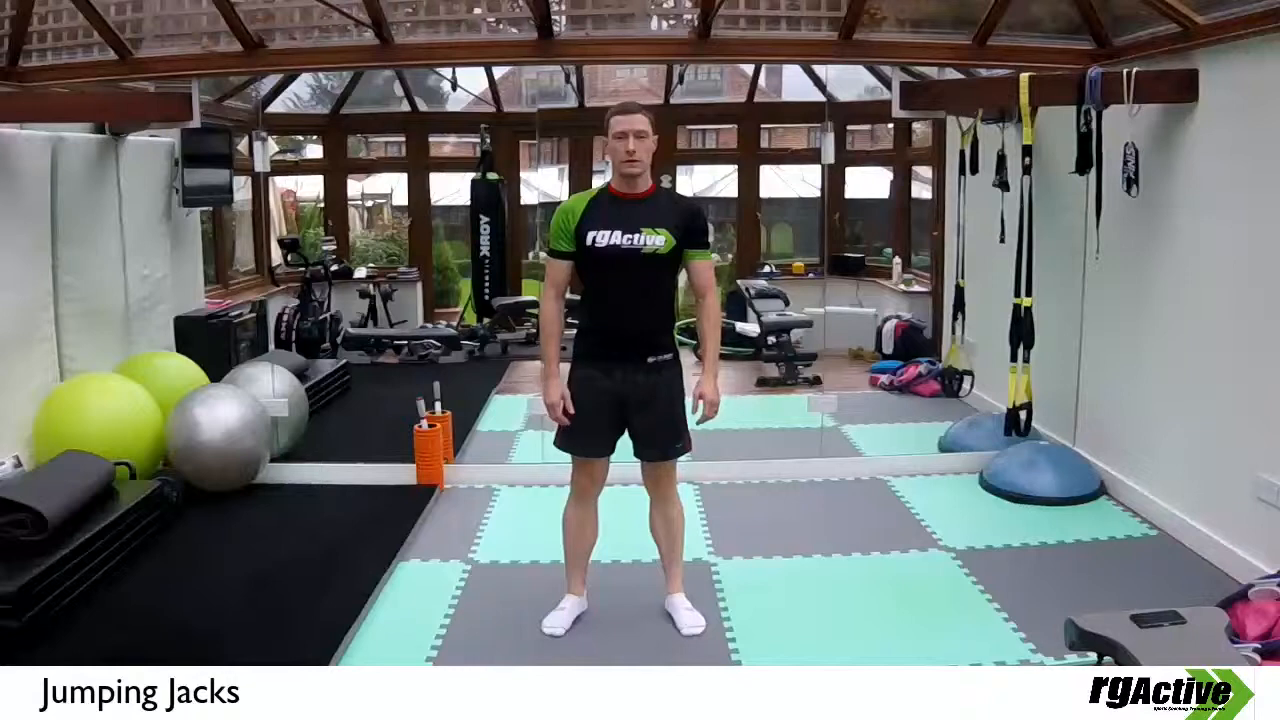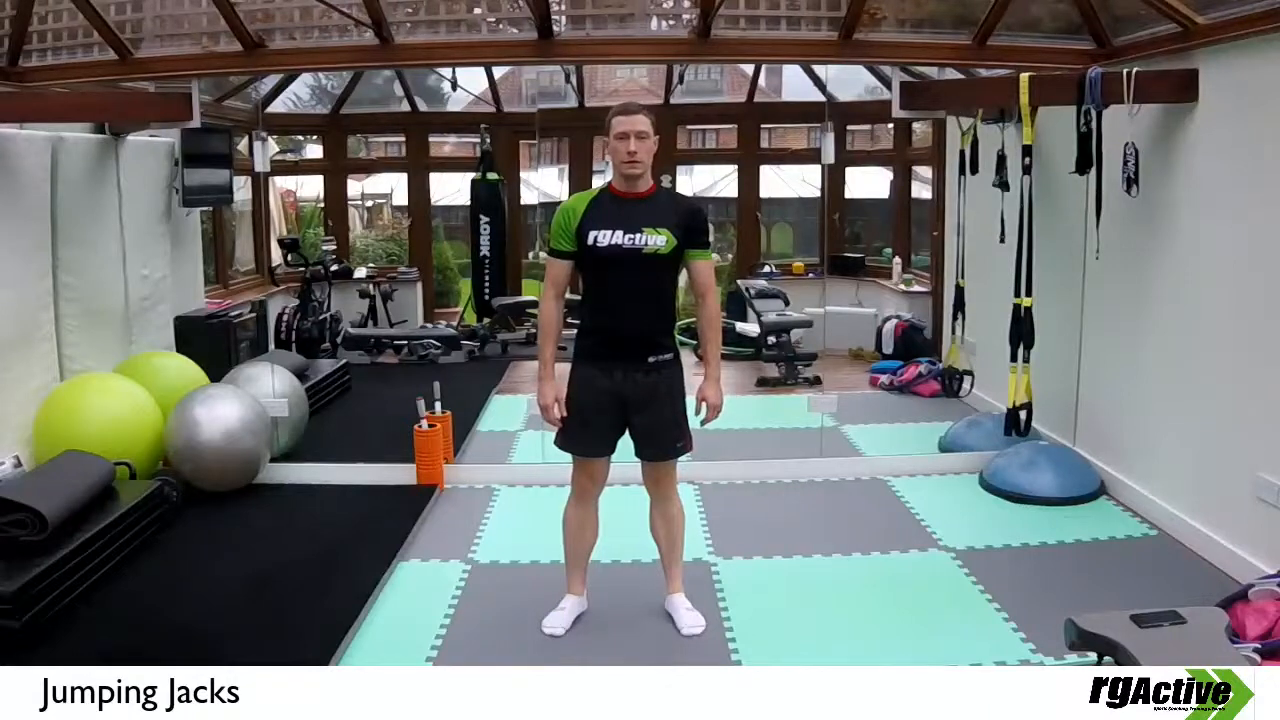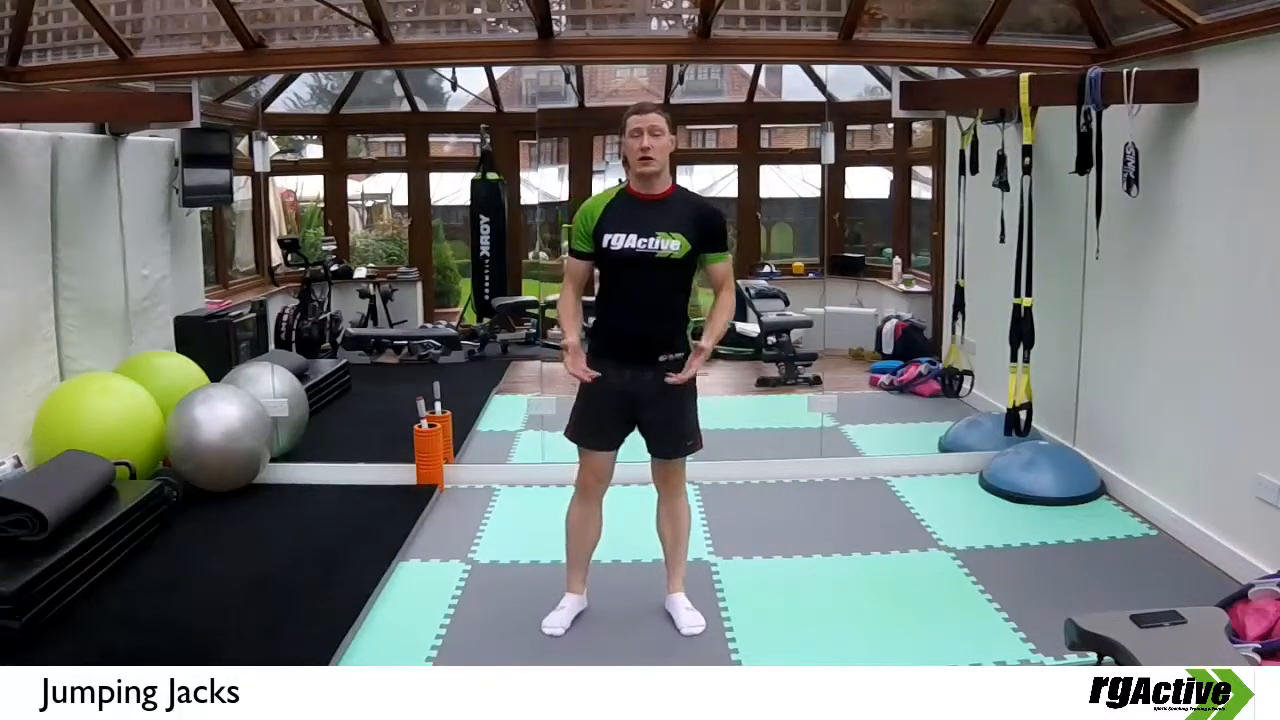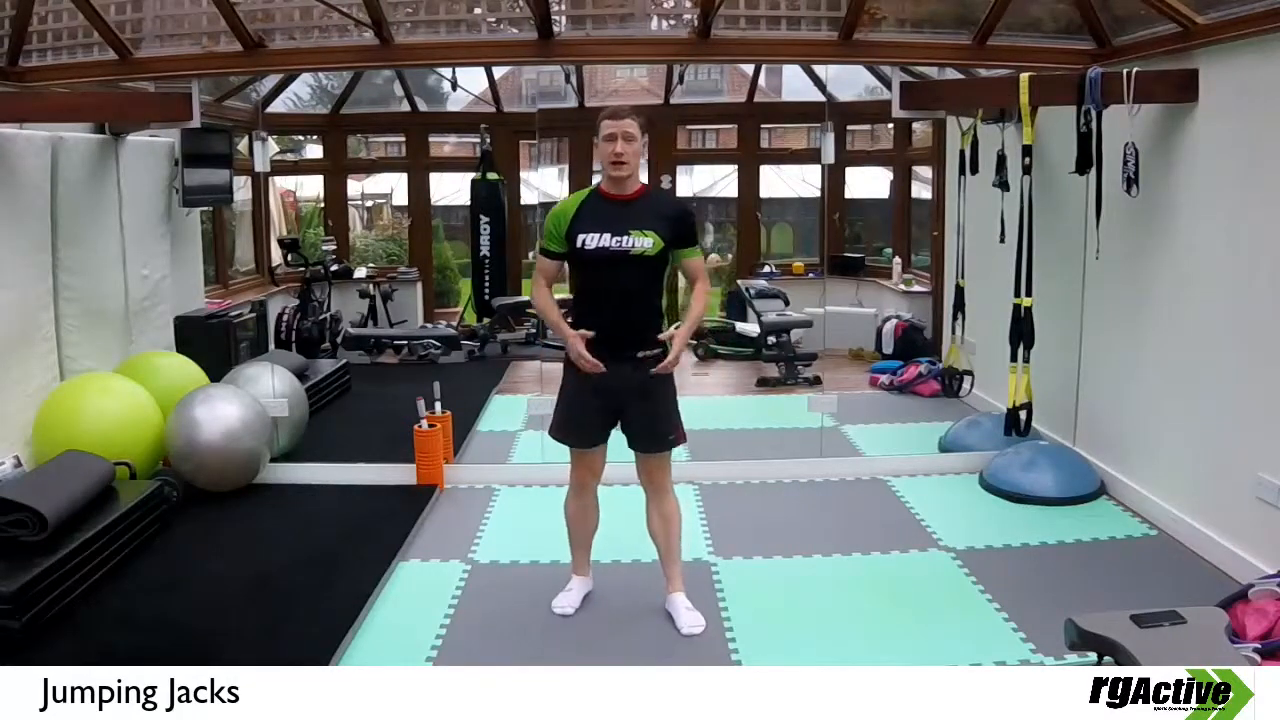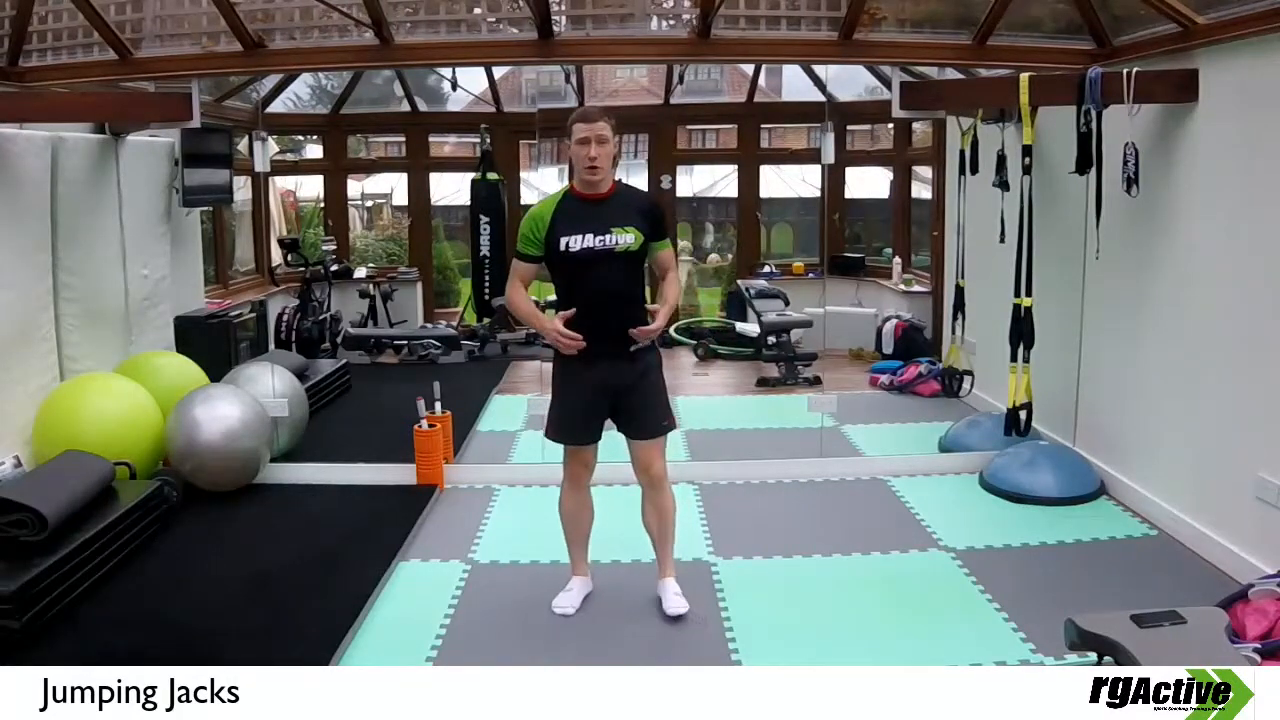
dt=0.5s
person 1, frame 1
left shoulder: (683, 212)
right shoulder: (576, 212)
left elbow: (706, 295)
right elbow: (553, 295)
left wrist: (709, 373)
right wrist: (551, 375)
left hip: (658, 371)
right hip: (592, 371)
left knee: (662, 485)
right knee: (584, 486)
left ankle: (675, 592)
right ankle: (574, 594)
person 1, frame 2
left shoulder: (684, 212)
right shoulder: (577, 210)
left elbow: (706, 296)
right elbow: (553, 296)
left wrist: (712, 375)
right wrist: (547, 376)
left hip: (659, 370)
right hip: (593, 371)
left knee: (663, 485)
right knee: (585, 485)
left ankle: (675, 593)
right ankle: (575, 594)
person 1, frame 3
left shoulder: (701, 214)
right shoulder: (597, 210)
left elbow: (724, 290)
right elbow: (573, 284)
left wrist: (706, 347)
right wrist: (571, 342)
left hip: (669, 370)
right hip: (605, 369)
left knee: (672, 482)
right knee: (590, 483)
left ankle: (675, 591)
right ankle: (575, 593)
person 1, frame 4
left shoulder: (672, 211)
right shoulder: (568, 211)
left elbow: (700, 281)
right elbow: (541, 282)
left wrist: (685, 329)
right wrist: (564, 332)
left hip: (648, 366)
right hip: (588, 366)
left knee: (658, 481)
right knee: (583, 478)
left ankle: (675, 591)
right ankle: (580, 575)
person 1, frame 5
left shoulder: (643, 207)
right shoulder: (545, 215)
left elbow: (670, 272)
right elbow: (515, 289)
left wrist: (665, 310)
right wrist: (543, 325)
left hip: (637, 359)
right hip: (577, 364)
left knee: (653, 472)
right knee: (577, 472)
left ankle: (667, 577)
right ankle: (580, 575)
